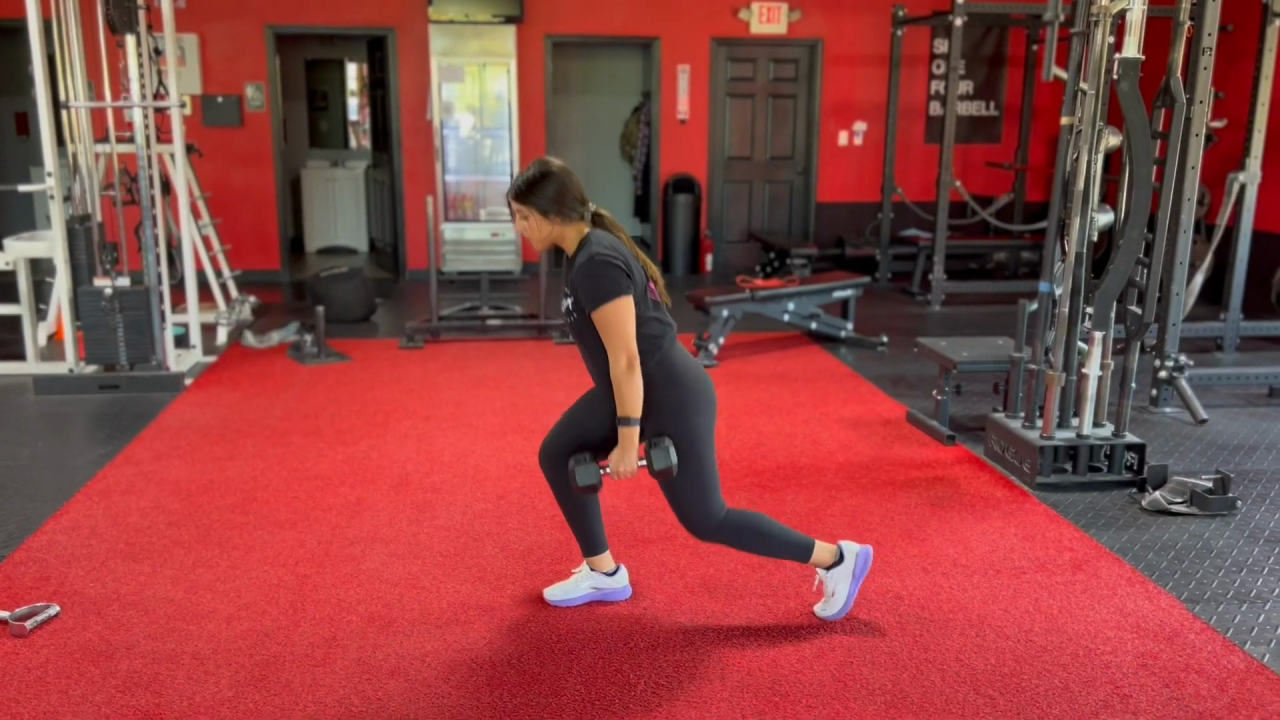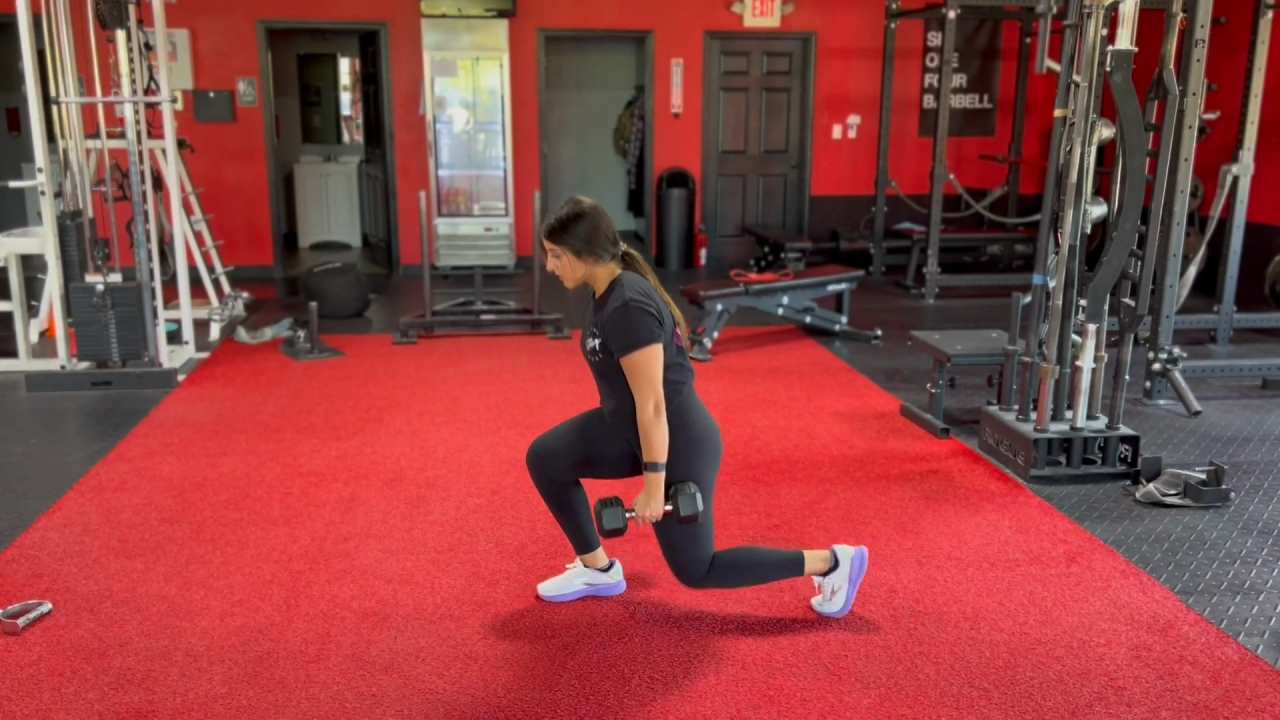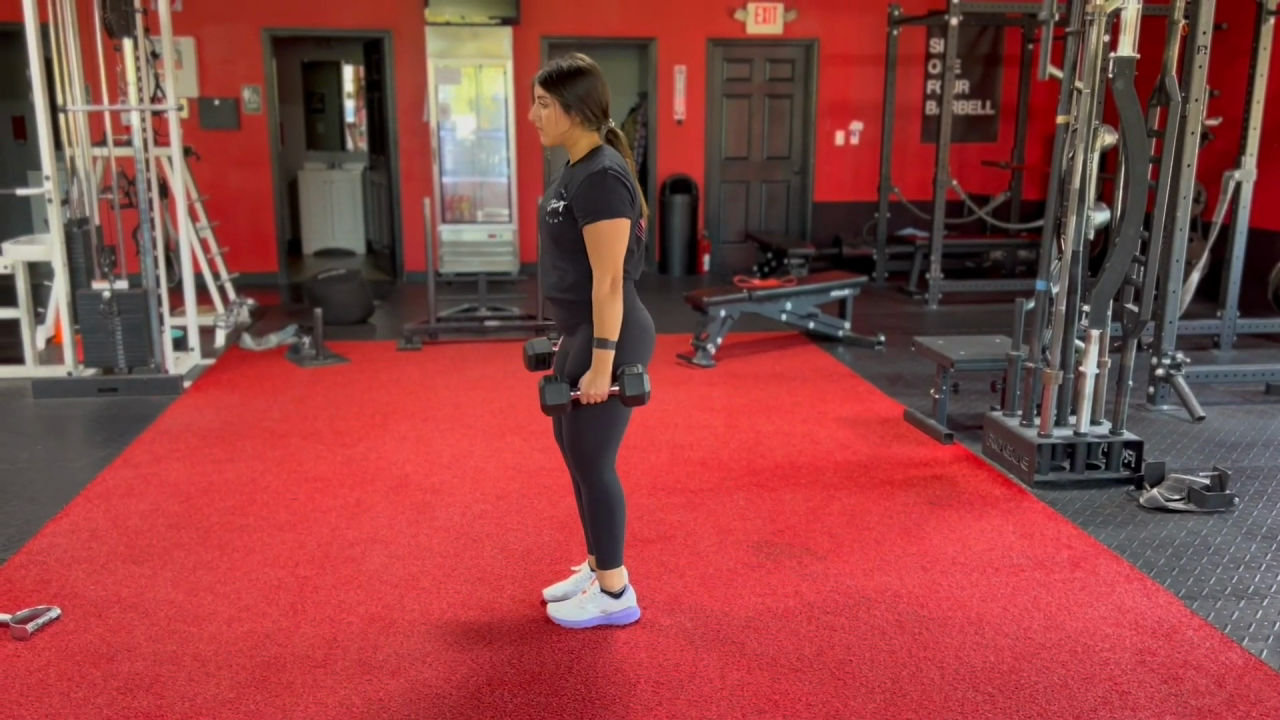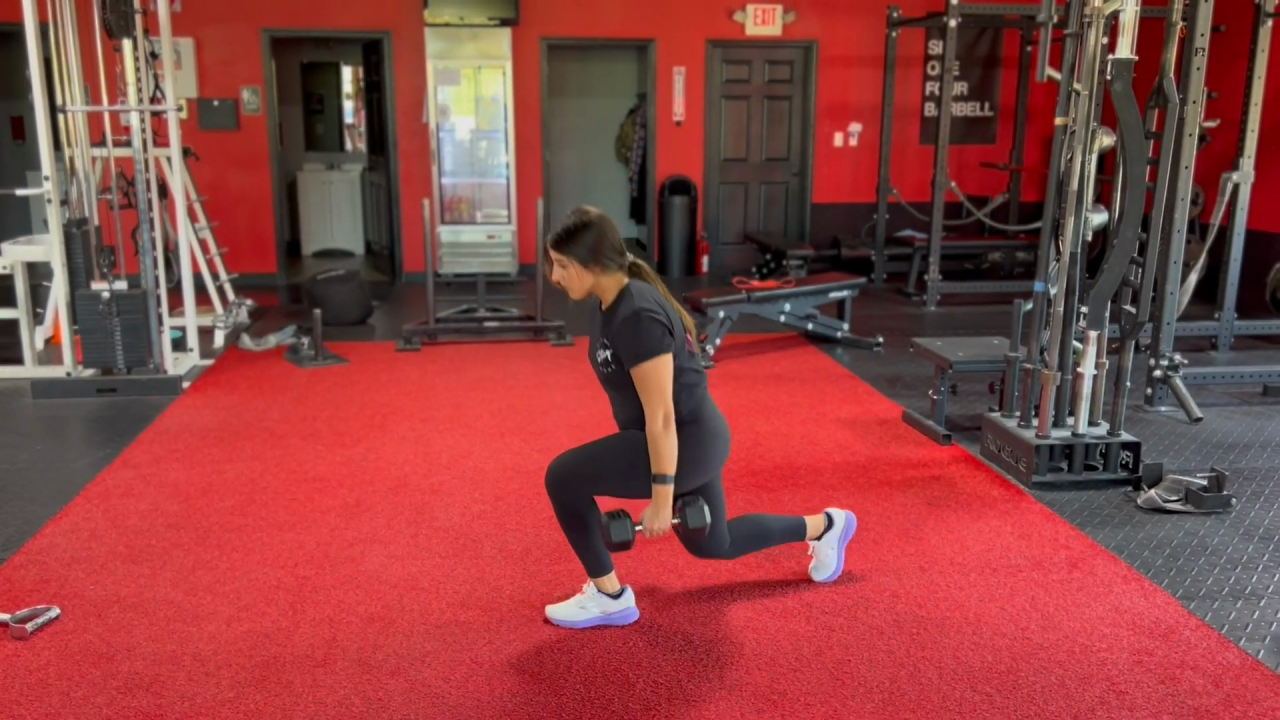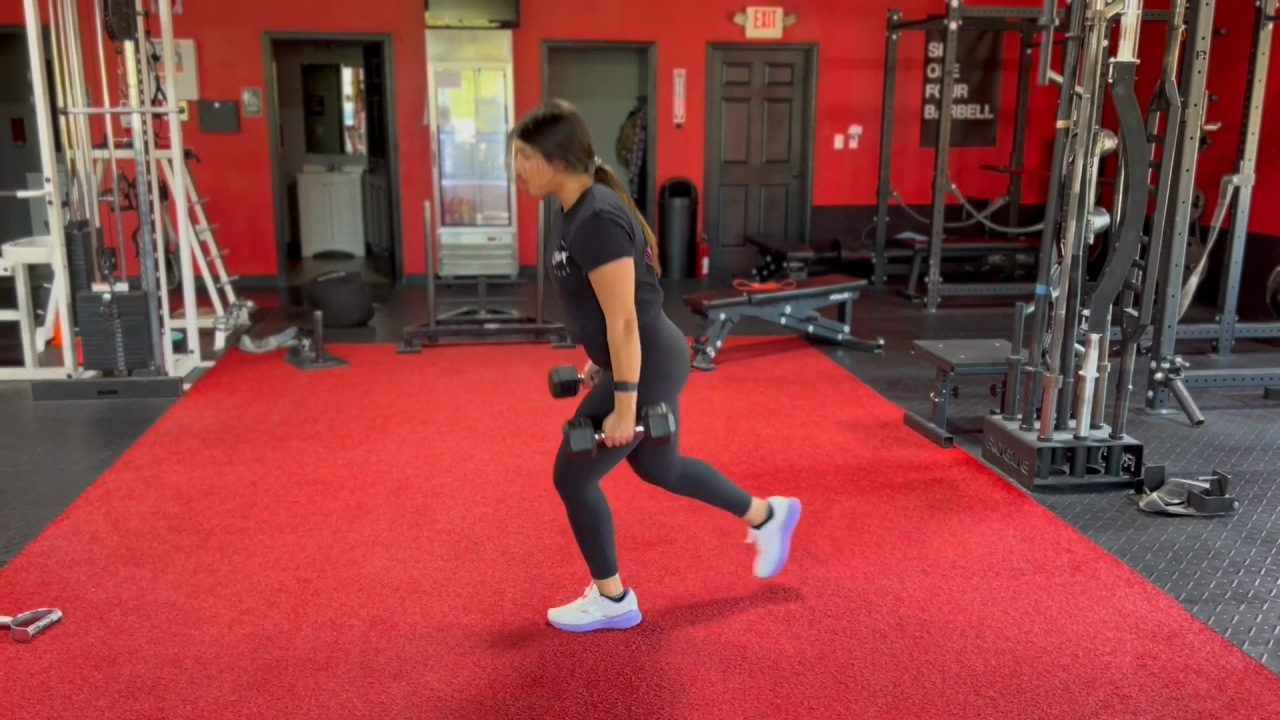
dt=1s
person 1, frame 1
left shoulder: (596, 263)
right shoulder: (587, 251)
left elbow: (625, 358)
left wrist: (628, 440)
right wrist: (620, 420)
left hip: (671, 395)
right hip: (643, 388)
left knee: (705, 520)
right knee: (557, 456)
left ankle: (837, 558)
right ankle: (604, 573)
person 1, frame 2
left shoulder: (628, 308)
right shoulder: (608, 293)
left elbow: (652, 405)
left wrist: (654, 485)
right wrist: (611, 449)
left hip: (680, 442)
right hip: (638, 430)
left knee: (694, 569)
right knee: (545, 458)
left ankle: (832, 562)
right ankle: (598, 568)
person 1, frame 3
left shoulder: (601, 177)
right shoulder: (580, 168)
left elbow: (609, 281)
left wrist: (601, 364)
left hip: (608, 338)
right hip: (583, 334)
left knee: (590, 461)
right knee: (575, 453)
left ankle: (615, 593)
right ankle: (598, 568)
person 1, frame 4
left shoulder: (637, 317)
right shoulder: (611, 302)
left elbow: (661, 417)
left wrist: (661, 498)
right wrist: (629, 449)
left hip: (688, 442)
right hip: (695, 434)
left knee: (565, 479)
right knee: (712, 543)
left ankle: (609, 596)
right ankle: (825, 526)
person 1, frame 5
left shoulder: (597, 219)
right shoulder: (578, 208)
left elbow: (623, 319)
left wrist: (623, 406)
right wrist: (598, 362)
left hip: (645, 366)
right hip: (652, 357)
left knee: (574, 474)
right knee: (657, 466)
left ankle: (612, 599)
right ankle: (767, 514)
